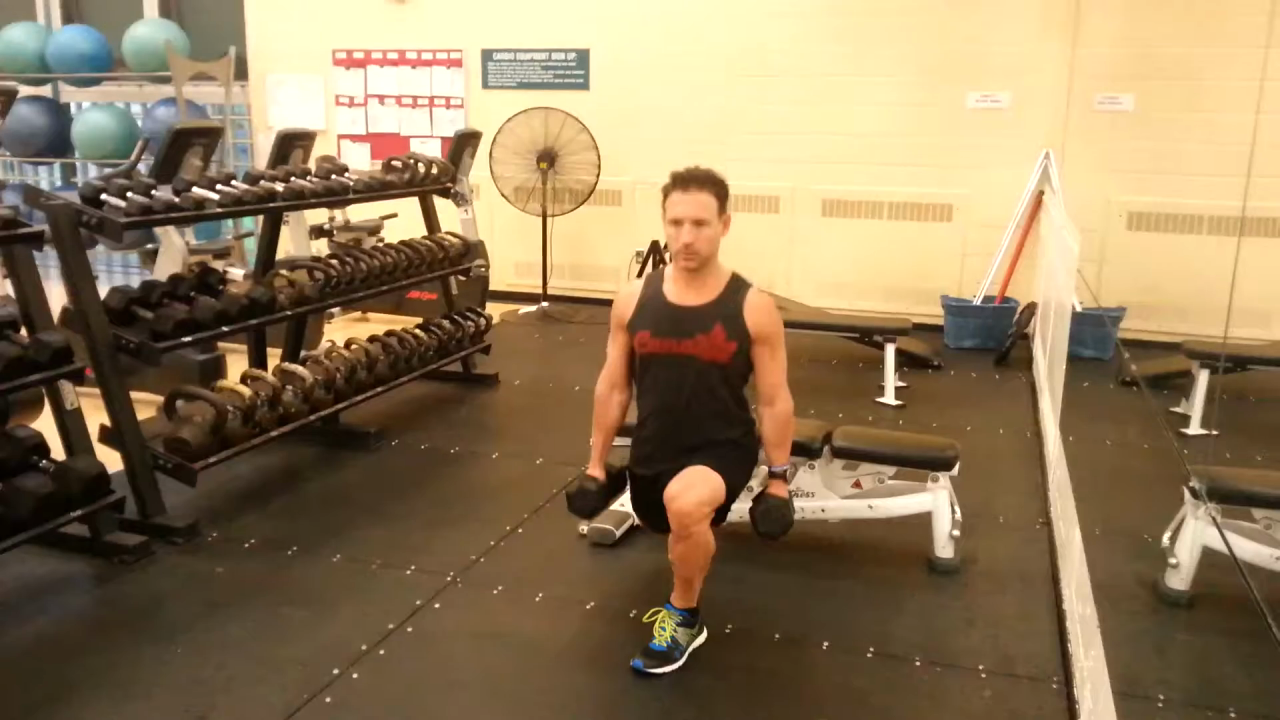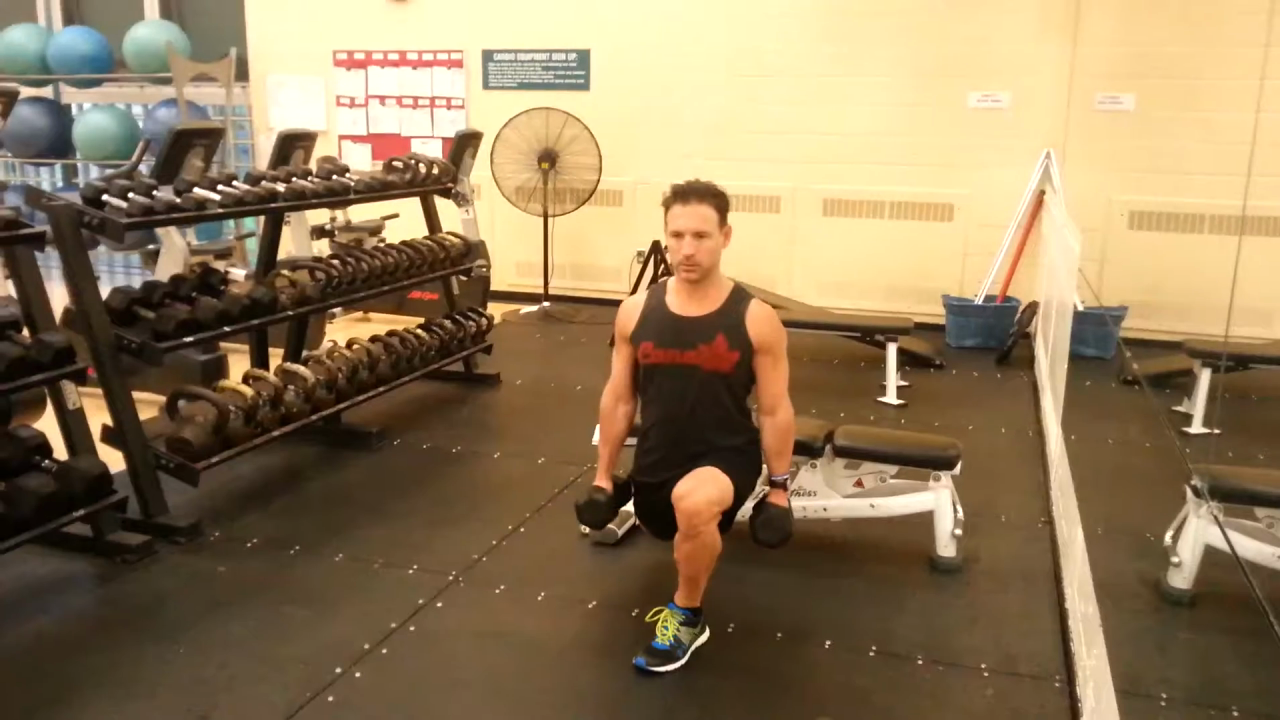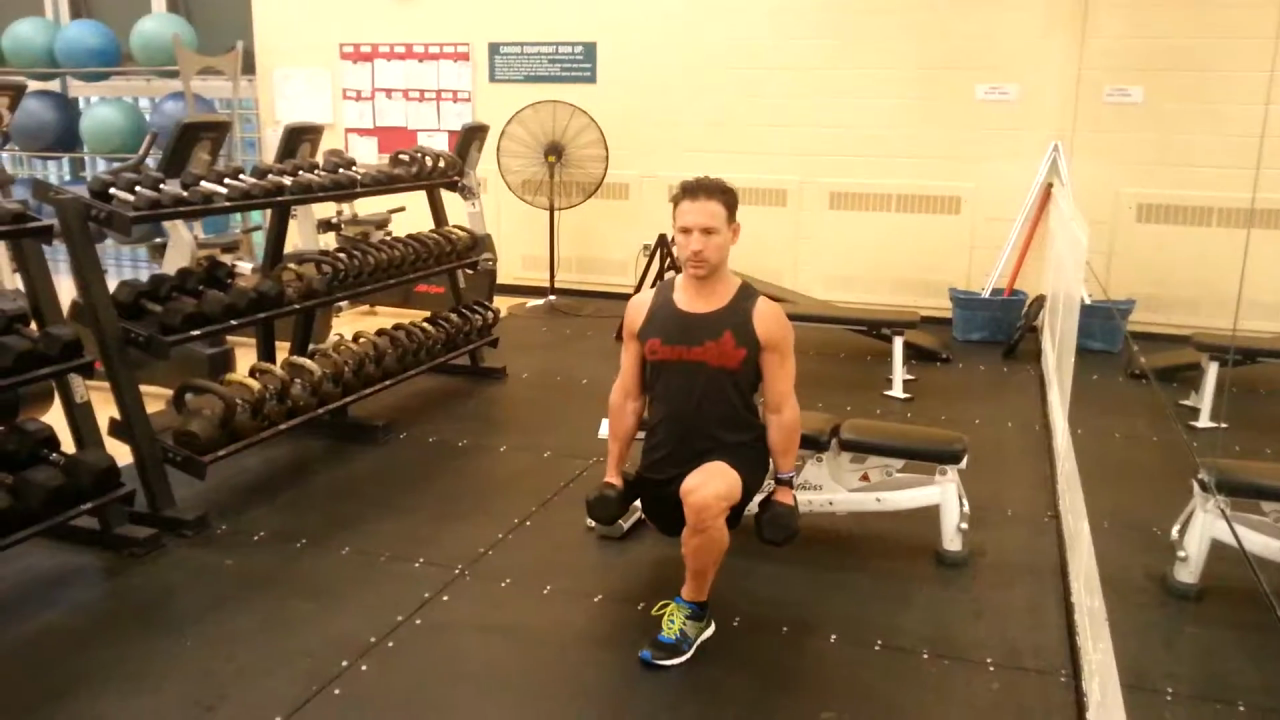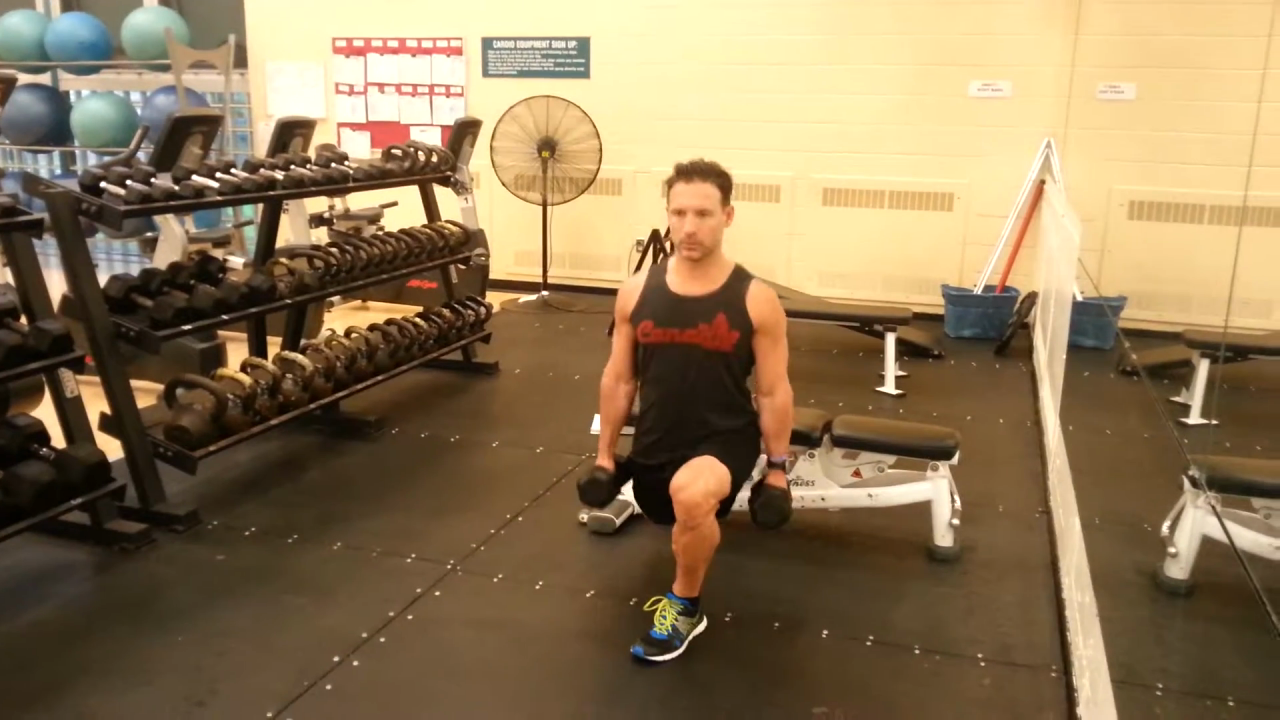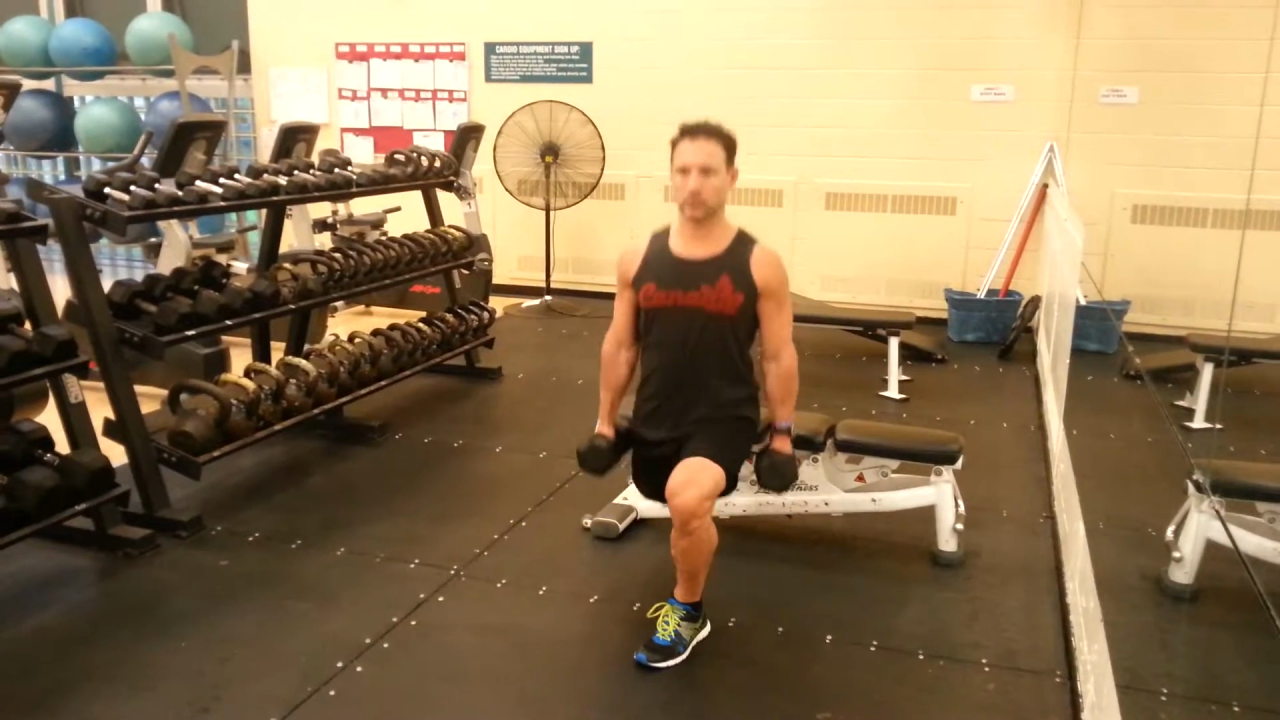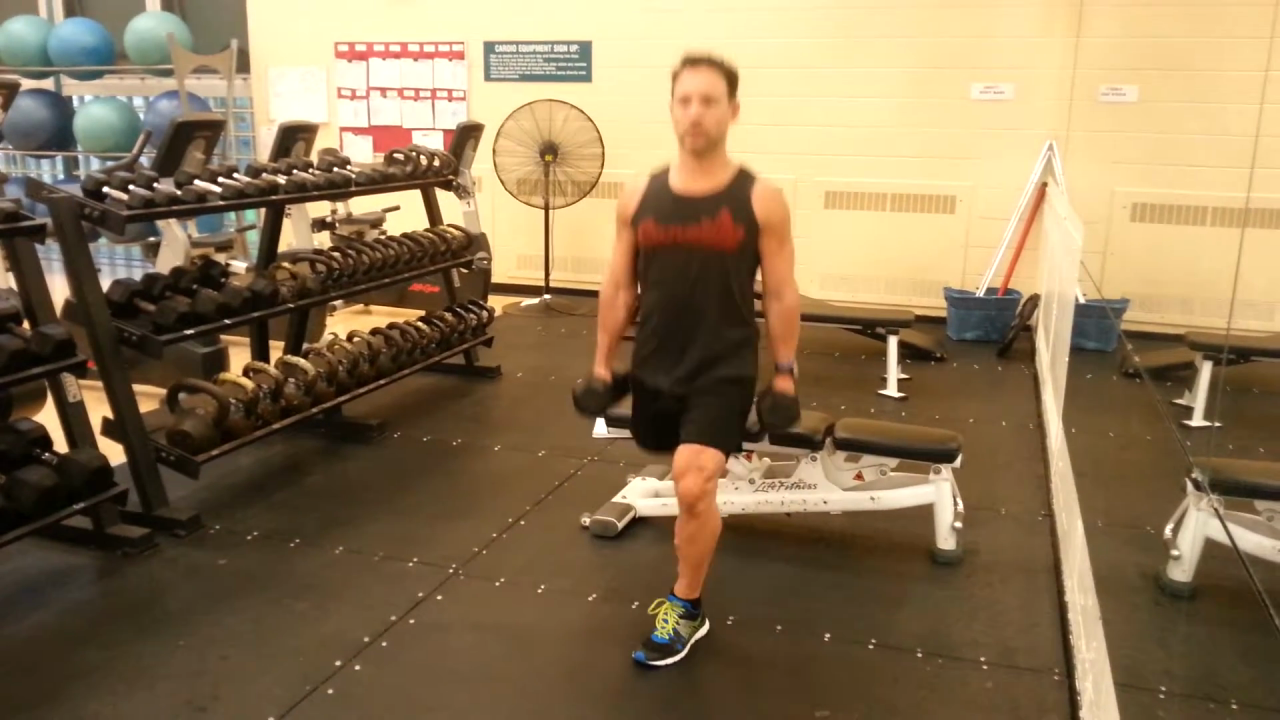
dt=0.2s
person 1, frame 1
left shoulder: (754, 309)
right shoulder: (633, 300)
left elbow: (775, 401)
right elbow: (613, 387)
left wrist: (778, 477)
right wrist: (596, 461)
left hip: (722, 446)
right hip: (652, 450)
left knee: (684, 505)
left ankle: (684, 617)
person 1, frame 2
left shoulder: (756, 320)
right shoulder: (636, 311)
left elbow: (775, 412)
right elbow: (618, 398)
left wrist: (778, 487)
right wrist: (603, 471)
left hip: (726, 454)
right hip: (656, 459)
left knee: (693, 504)
left ankle: (687, 617)
person 1, frame 3
left shoulder: (763, 318)
right shoulder: (643, 308)
left elbow: (781, 410)
right elbow: (627, 396)
left wrist: (784, 483)
right wrist: (613, 468)
left hip: (734, 451)
right hip: (663, 456)
left knee: (701, 498)
left ankle: (692, 612)
person 1, frame 4
left shoulder: (756, 301)
right shoulder: (636, 292)
left elbow: (774, 393)
right elbow: (619, 379)
left wrist: (776, 467)
right wrist: (605, 451)
left hip: (725, 438)
right hip: (654, 442)
left knee: (690, 495)
left ankle: (684, 607)
person 1, frame 5
left shoulder: (759, 264)
right shoulder: (639, 258)
left elbow: (779, 356)
right elbow: (620, 345)
left wrist: (782, 430)
right wrist: (606, 418)
left hip: (724, 416)
right hip: (655, 416)
left knee: (686, 502)
right knee: (661, 492)
left ankle: (687, 611)
person 1, frame 6
left shoulder: (760, 200)
right shoulder: (639, 197)
left elbow: (781, 295)
right elbow: (619, 288)
left wrist: (783, 371)
right wrist: (602, 361)
left hip: (723, 371)
right hip: (654, 367)
left knee: (692, 486)
right knee: (674, 462)
left ankle: (687, 609)
